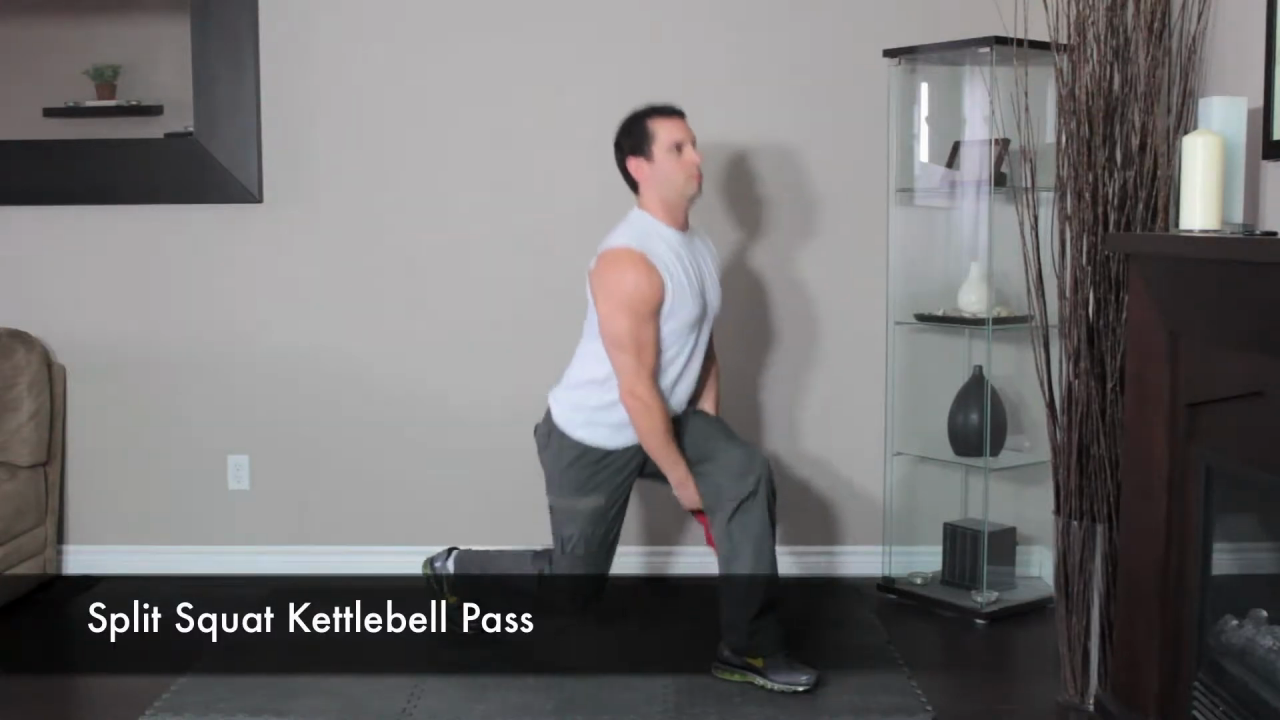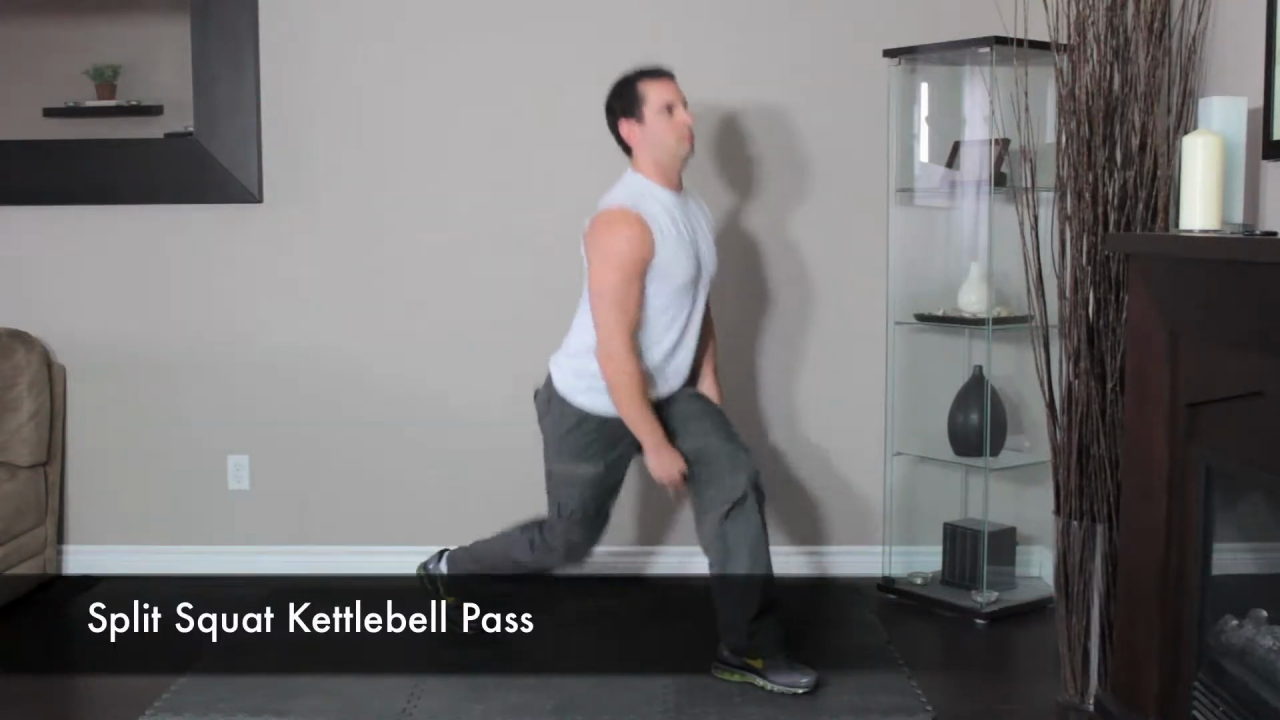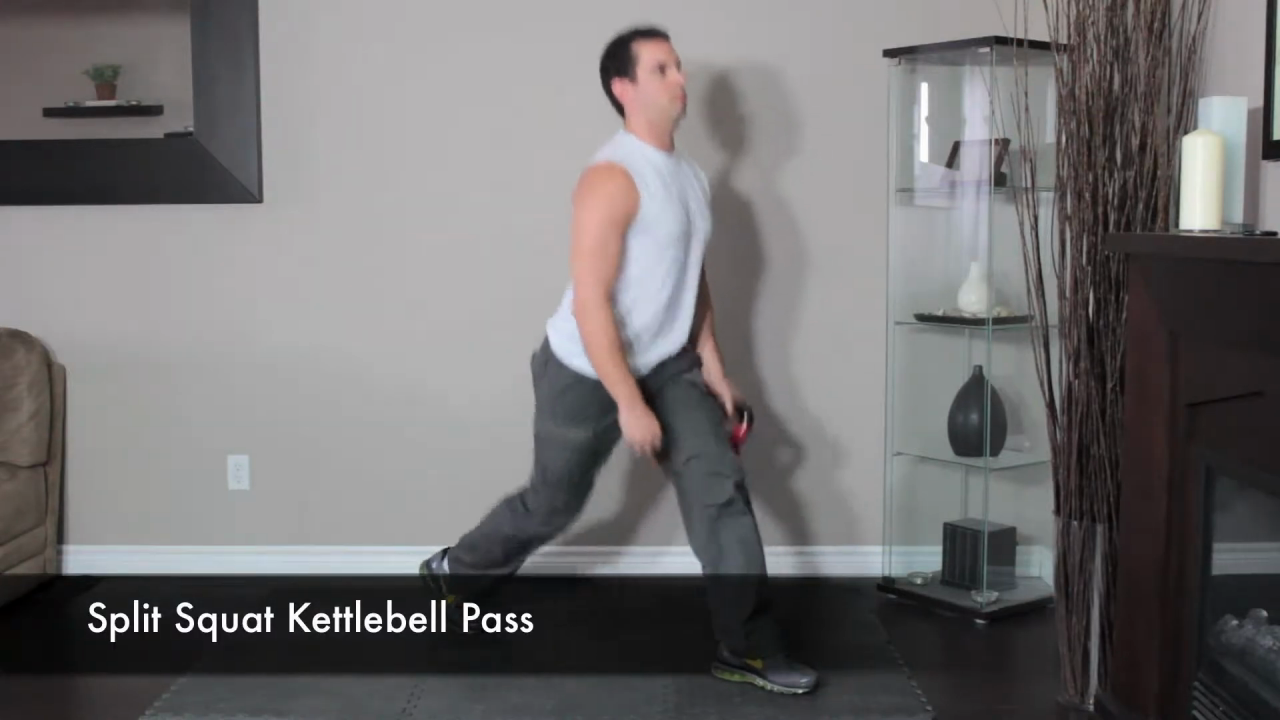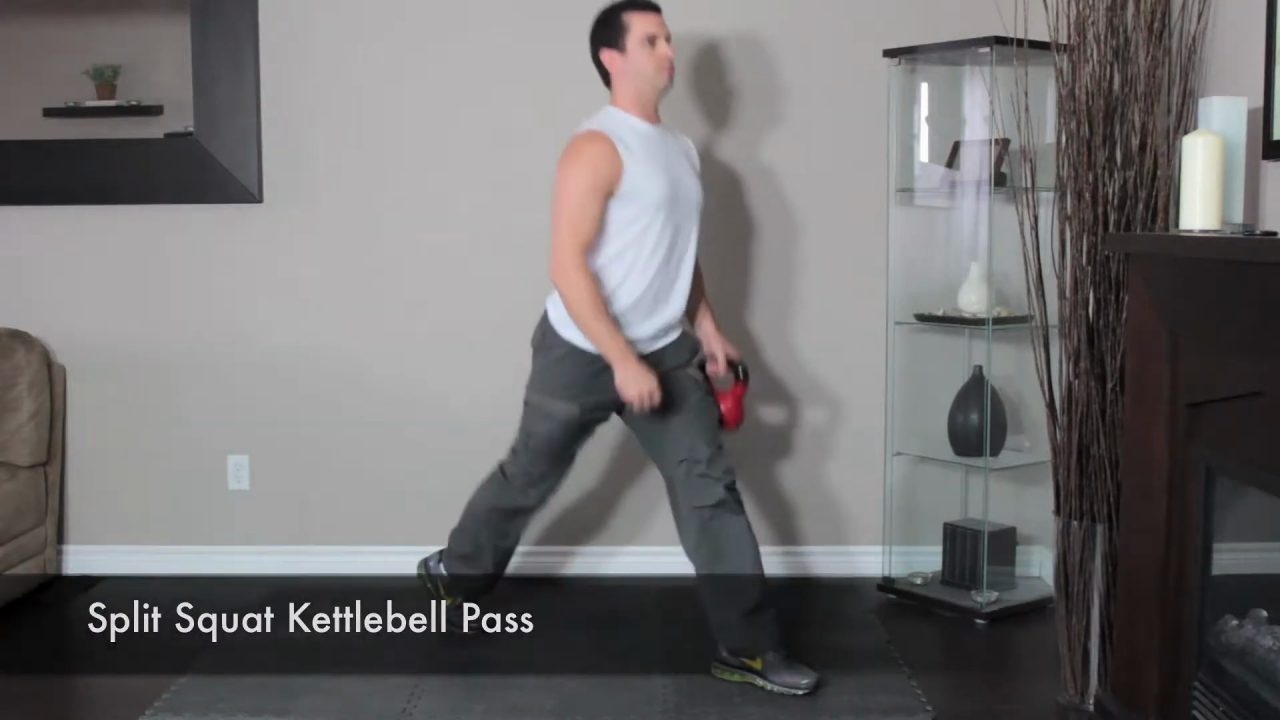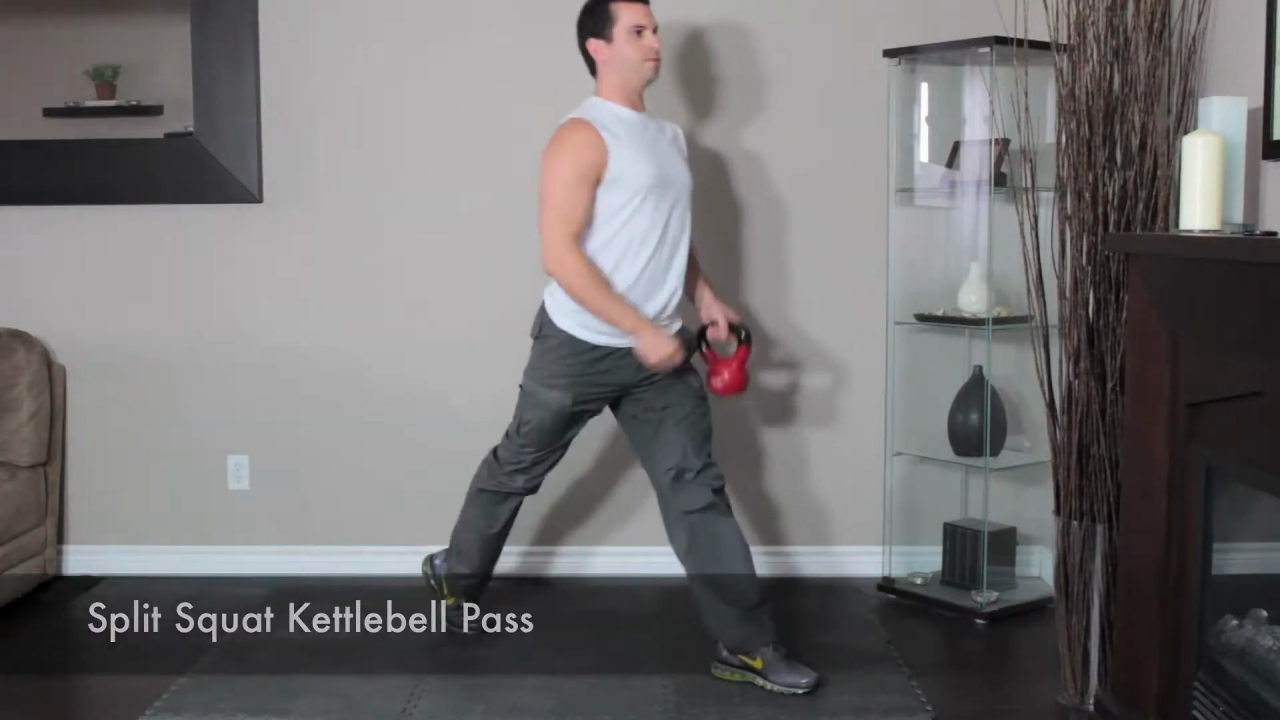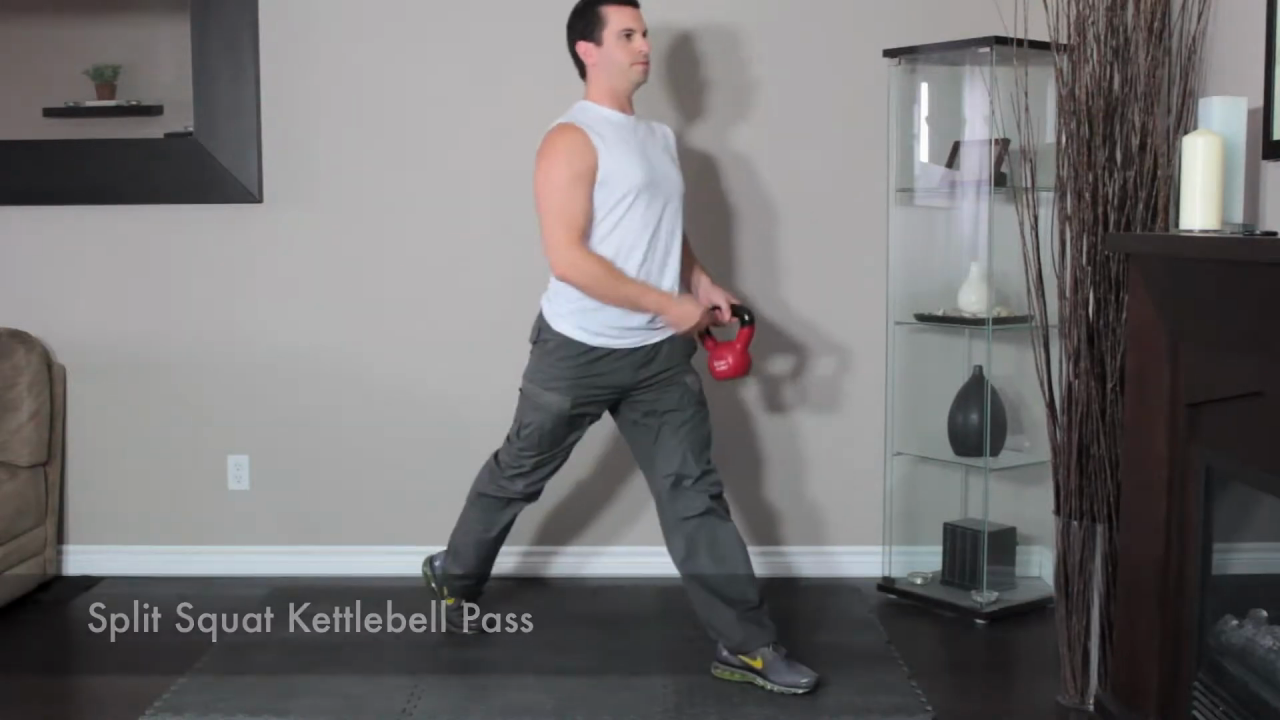
dt=0.1s
person 1, frame 1
left shoulder: (700, 249)
right shoulder: (629, 264)
left elbow: (702, 352)
right elbow: (637, 392)
left wrist: (710, 445)
right wrist: (683, 478)
left hip: (662, 418)
right hip: (590, 438)
left knee: (749, 477)
right knee: (575, 582)
left ankle: (747, 647)
right ankle: (455, 570)
person 1, frame 2
left shoulder: (694, 211)
right shoulder: (624, 221)
left elbow: (697, 315)
right elbow: (615, 350)
left wrist: (709, 400)
right wrist: (654, 446)
left hip: (667, 392)
right hip: (589, 404)
left knee: (735, 484)
right knee: (565, 544)
left ankle: (748, 647)
right ankle: (451, 572)
person 1, frame 3
left shoulder: (689, 174)
right shoulder: (612, 178)
right elbow: (591, 303)
left wrist: (711, 368)
right wrist: (628, 405)
left hip: (664, 366)
right hip: (585, 373)
left knee: (721, 485)
right knee: (551, 507)
left ankle: (746, 647)
right ankle: (451, 571)
person 1, frame 4
left shoulder: (680, 148)
right shoulder: (596, 148)
right elbow: (570, 268)
left wrist: (705, 328)
right wrist: (622, 362)
left hip: (662, 351)
right hip: (579, 353)
left knee: (709, 484)
right knee: (528, 484)
left ankle: (746, 647)
right ankle: (452, 575)
person 1, frame 5
left shoulder: (666, 134)
right shoulder: (582, 136)
right elbow: (560, 253)
left wrist: (706, 298)
right wrist: (638, 329)
left hip: (658, 347)
right hip: (580, 344)
left knee: (697, 488)
right knee: (517, 468)
left ankle: (746, 644)
right ankle: (454, 576)
person 1, frame 6
left shoulder: (659, 138)
right shoulder: (571, 140)
right elbow: (567, 259)
left wrist: (700, 285)
right wrist: (664, 303)
left hip: (659, 352)
right hip: (579, 348)
left knee: (693, 491)
right knee: (518, 475)
left ankle: (745, 645)
right ankle: (453, 577)
